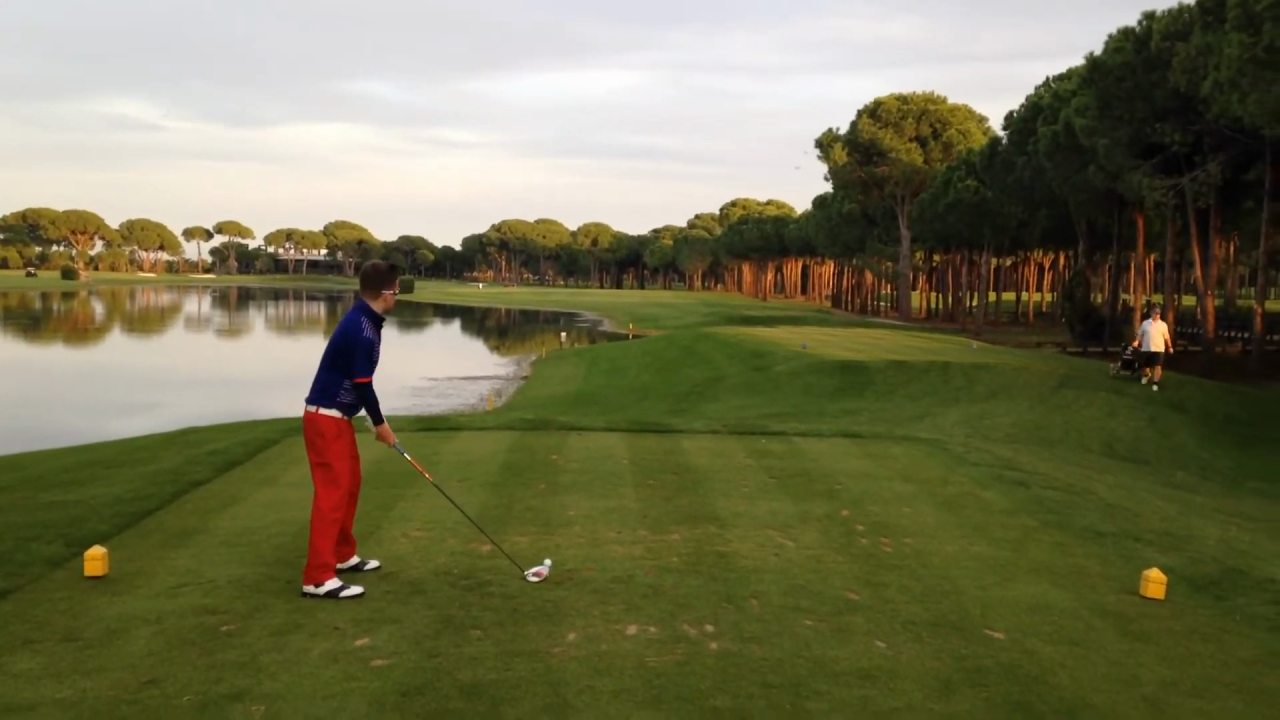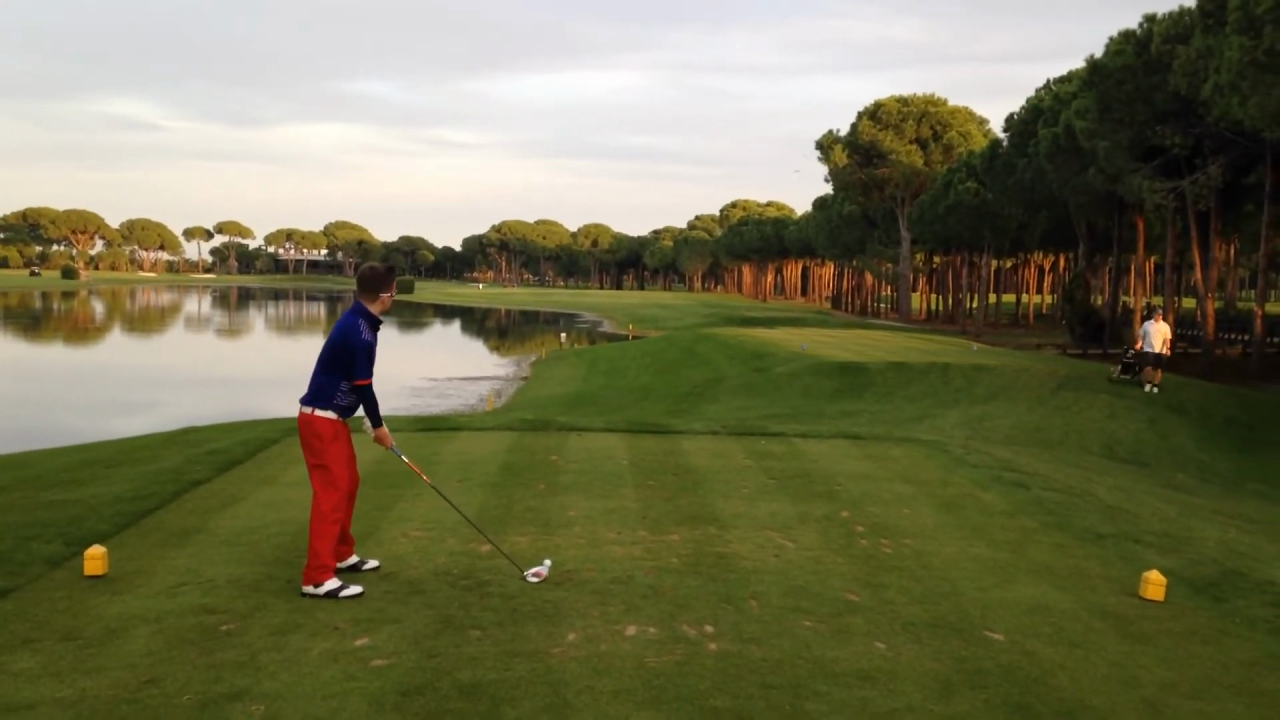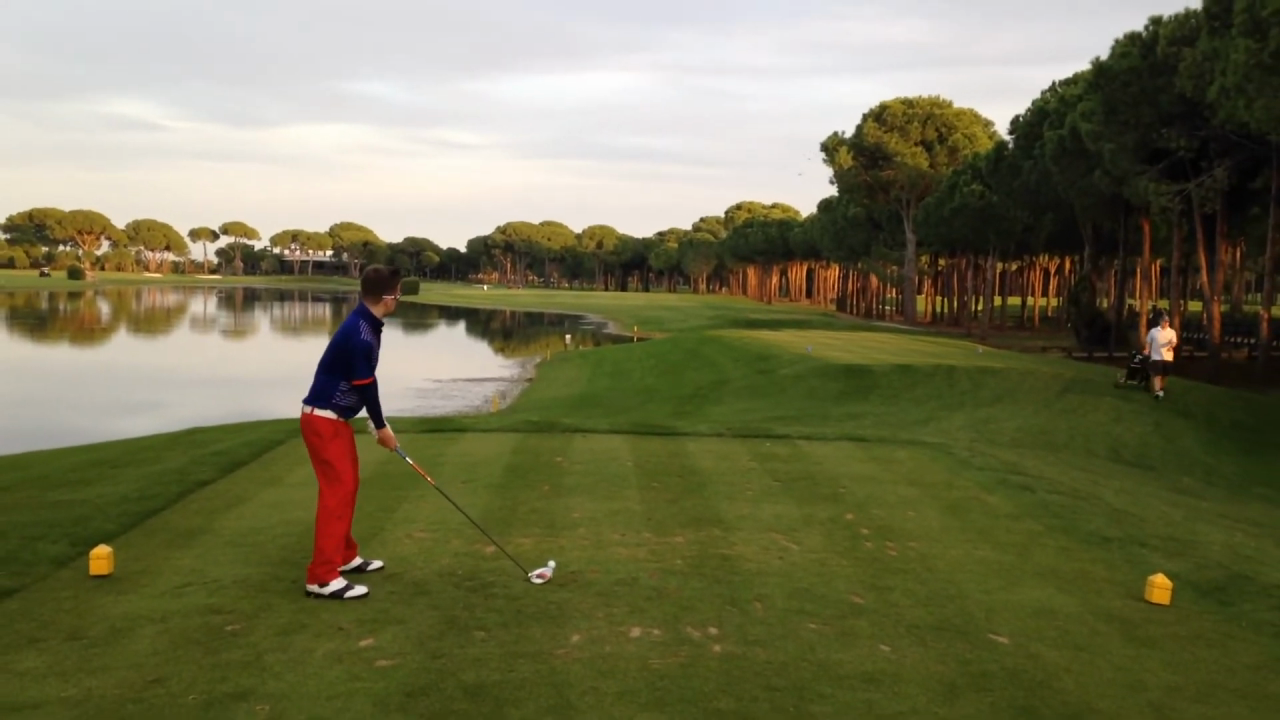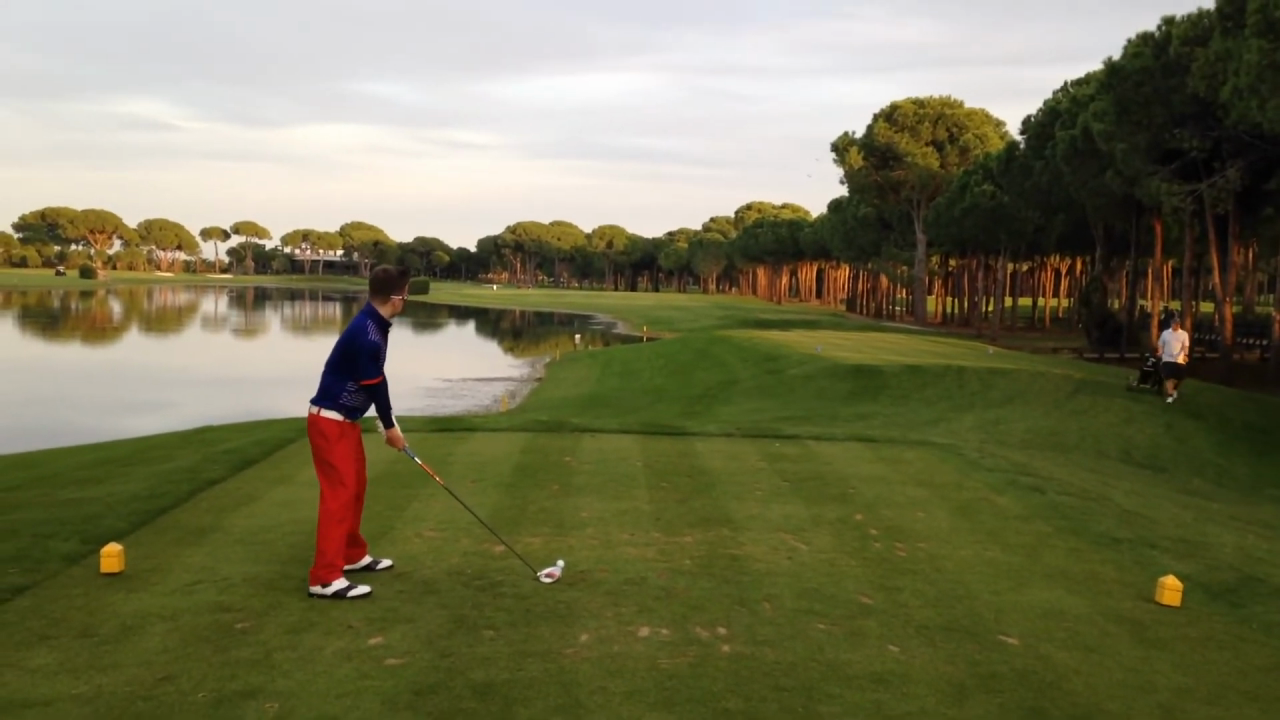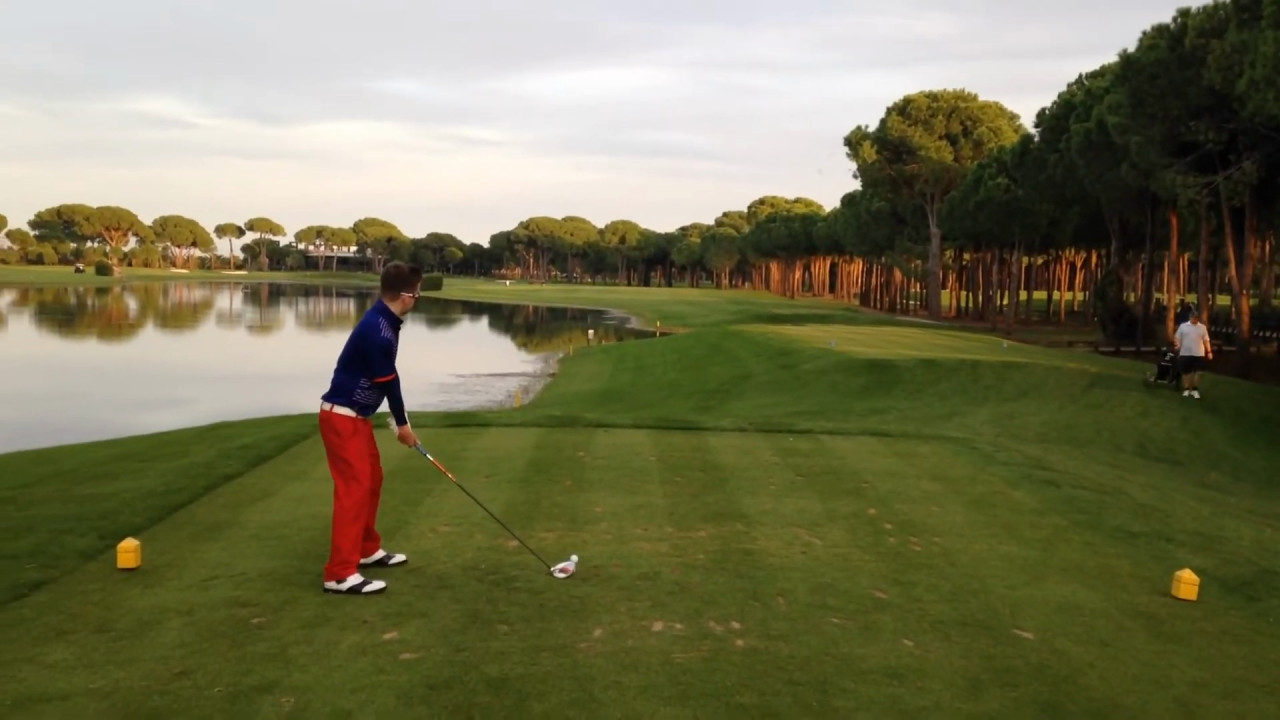
dt=0.2s
person 1, frame 1
left shoulder: (364, 320)
right shoulder: (362, 331)
right elbow: (362, 386)
left wrist: (376, 419)
right wrist: (380, 424)
left hip: (336, 415)
right hip: (326, 418)
left knee: (349, 484)
right knee: (332, 493)
left ankle: (342, 554)
right ankle: (318, 577)
person 1, frame 2
left shoulder: (357, 321)
right shoulder: (360, 334)
right elbow: (363, 387)
left wrist: (374, 422)
right wrist: (378, 427)
left hip: (331, 417)
right hip: (322, 419)
left knee: (347, 484)
right knee: (331, 493)
left ankle: (341, 553)
right ankle: (318, 578)
person 1, frame 3
left shoulder: (364, 325)
right shoulder: (360, 335)
left elbow: (366, 382)
right elbow: (365, 386)
left wrist: (380, 423)
right wrist: (381, 428)
left hip: (336, 417)
right hip: (323, 418)
left knee: (347, 486)
right knee: (337, 490)
left ankle: (344, 556)
right ankle: (324, 576)
person 1, frame 4
left shoulder: (373, 325)
right shoulder: (367, 335)
left elbow: (377, 380)
right elbow: (373, 385)
left wrist: (389, 422)
right wrist: (390, 428)
left hip: (344, 418)
right hip: (330, 420)
left knee: (355, 486)
right knee: (339, 492)
left ankle: (352, 555)
right ankle: (325, 577)
person 1, frame 5
left shoulder: (384, 322)
right shoulder: (378, 332)
left elbow: (390, 378)
right elbow: (387, 383)
left wrist: (401, 420)
right wrist: (402, 425)
left hip: (356, 415)
right hip: (342, 416)
left knee: (371, 480)
right knee: (354, 488)
left ankle: (367, 549)
right ankle: (340, 573)
